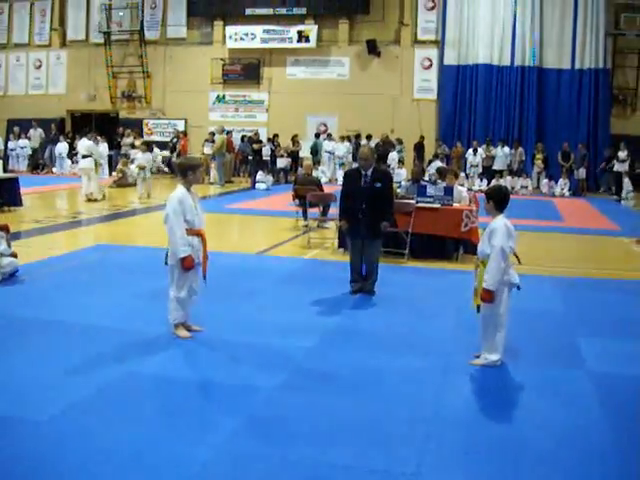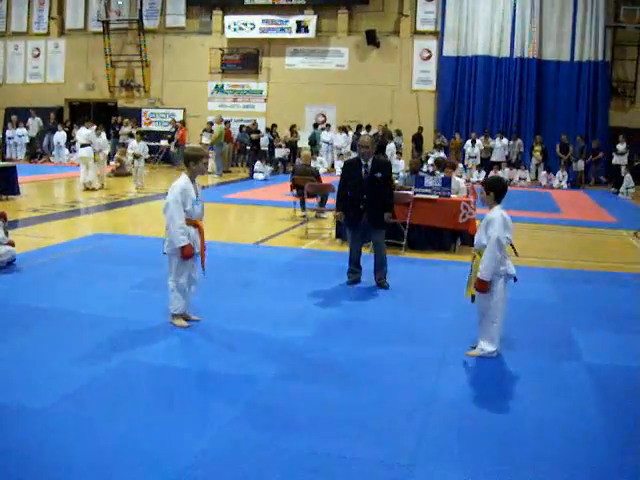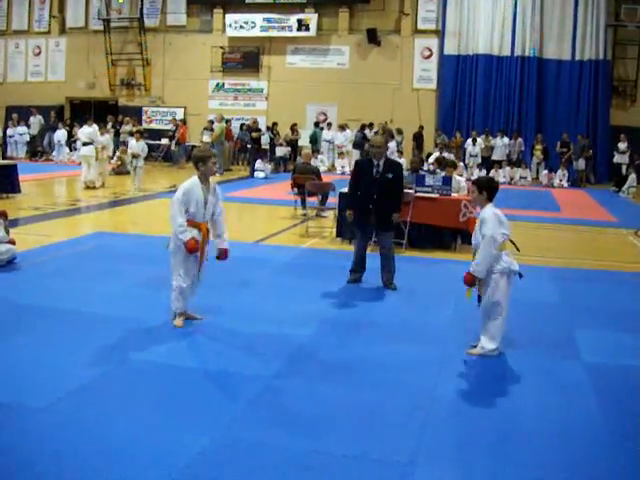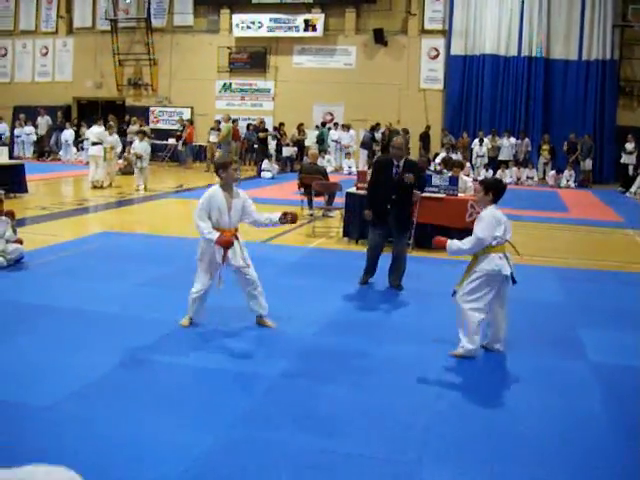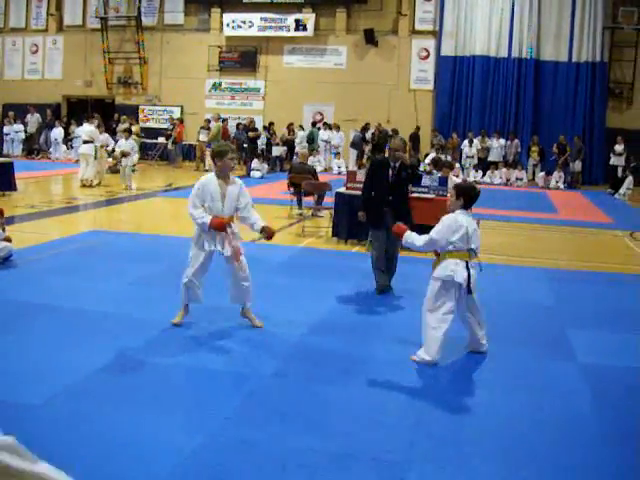
dt=0.3s
person 1, frame 1
left shoulder: (499, 226)
right shoulder: (498, 224)
left elbow: (498, 258)
left wrist: (489, 286)
left hip: (496, 280)
right hip: (493, 277)
left knee: (494, 318)
right knee: (489, 317)
left ankle: (491, 356)
right ankle: (489, 351)
person 1, frame 2
left shoulder: (496, 217)
right shoulder: (495, 215)
left elbow: (494, 249)
left wrist: (484, 276)
right wrist: (482, 273)
left hip: (493, 270)
right hip: (491, 268)
left knee: (490, 309)
right knee: (485, 308)
left ankle: (487, 347)
right ankle: (485, 343)
person 1, frame 3
left shoulder: (488, 215)
right shoulder: (490, 213)
left elbow: (489, 248)
left wrist: (475, 272)
right wrist: (477, 270)
left hip: (496, 267)
right hip: (496, 266)
left knee: (493, 307)
right knee: (490, 306)
left ankle: (489, 345)
right ankle: (487, 342)
person 1, frame 4
left shoulder: (487, 216)
right shoulder: (498, 215)
left elbow: (474, 243)
left wrist: (446, 244)
left hip: (488, 265)
right hip: (498, 264)
left knee: (465, 300)
right knee: (496, 306)
left ankle: (468, 346)
right ankle: (495, 342)
person 1, frame 5
left shoulder: (450, 220)
right shoulder: (472, 222)
left elbow: (427, 243)
right elbow: (473, 250)
left wrist: (405, 234)
left hip: (448, 270)
right hip: (467, 270)
left knee: (433, 311)
right knee: (470, 310)
left ankle: (428, 355)
right ankle: (479, 344)
person 2, frame 1
left shoulder: (192, 195)
right shoulder: (177, 198)
right elbow: (176, 230)
left wrist: (202, 250)
right wrist: (184, 254)
left hip: (195, 247)
right hip: (183, 249)
left knee: (191, 288)
right knee: (179, 288)
left ankle: (185, 321)
right ankle: (177, 324)
person 2, frame 2
left shoulder: (195, 185)
right shoulder: (179, 187)
right elbow: (175, 219)
left wrist: (198, 240)
right wrist: (183, 243)
left hip: (192, 237)
right hip: (180, 239)
left knee: (190, 278)
right knee: (178, 278)
left ankle: (183, 311)
right ankle: (176, 314)
person 2, frame 3
left shoulder: (214, 189)
right shoulder: (188, 187)
left elbow: (218, 217)
right elbow: (176, 216)
left wrist: (222, 243)
right wrist: (188, 239)
left hip: (200, 236)
right hip: (183, 238)
left knee: (194, 277)
right knee: (182, 278)
left ankle: (182, 309)
right ankle: (178, 313)
person 2, frame 4
left shoulder: (240, 195)
right shoulder: (210, 195)
left elbow: (255, 217)
right elbow: (200, 222)
left wrist: (280, 218)
right wrist: (216, 238)
left hip: (234, 243)
right hip: (212, 244)
left knee: (252, 280)
right knee: (202, 283)
left ankle: (261, 316)
right ankle: (190, 315)
person 2, frame 5
left shoulder: (238, 184)
right shoulder: (205, 182)
left elbow: (247, 211)
right elbow: (193, 208)
left wrist: (261, 227)
right wrist: (209, 221)
left hip: (230, 233)
right hip: (207, 233)
left knee: (241, 274)
right knee: (193, 273)
left ankle: (246, 310)
right ankle: (185, 309)
person 3, frame 1
left shoulder: (384, 175)
right shoulder: (349, 175)
left elbow: (388, 199)
right elbow: (344, 198)
left wrist: (387, 219)
right wrist: (343, 218)
left hip: (374, 223)
right hip: (354, 222)
left knee: (372, 258)
right knee: (355, 256)
left ankle: (369, 286)
right ankle: (356, 284)
person 3, frame 2
left shoulder: (384, 165)
right shoulder: (349, 164)
left elbow: (389, 189)
right elbow: (342, 188)
left wrist: (388, 210)
right wrist: (340, 209)
left hip: (376, 213)
right hip: (354, 212)
left knee: (379, 247)
right knee: (354, 247)
left ankle: (380, 278)
right ankle: (354, 274)
person 3, frame 3
left shoulder: (395, 167)
right shoulder: (361, 164)
left elbow: (399, 190)
right elbow: (353, 187)
left wrist: (397, 210)
right wrist: (350, 207)
left hip: (385, 214)
right hip: (363, 212)
left knee: (387, 248)
right knee: (360, 246)
left ankle: (388, 280)
right ankle: (356, 274)
person 3, frame 4
left shoulder: (413, 166)
right shoulder: (380, 163)
left elbow: (421, 186)
right elbow: (372, 186)
left wrist: (414, 181)
right wrist: (368, 207)
left hip: (401, 214)
right hip: (381, 212)
left knee: (400, 250)
right knee: (374, 246)
left ankle: (395, 280)
right ankle: (367, 274)
person 3, frame 5
left shoulder: (408, 167)
right shoulder: (377, 163)
left elbow: (416, 181)
right elbow: (367, 188)
left wrist: (407, 164)
right wrist: (363, 209)
left hip: (398, 215)
right hip: (378, 213)
left knee: (392, 251)
right knee: (378, 251)
left ankle: (386, 281)
right ankle: (382, 283)
